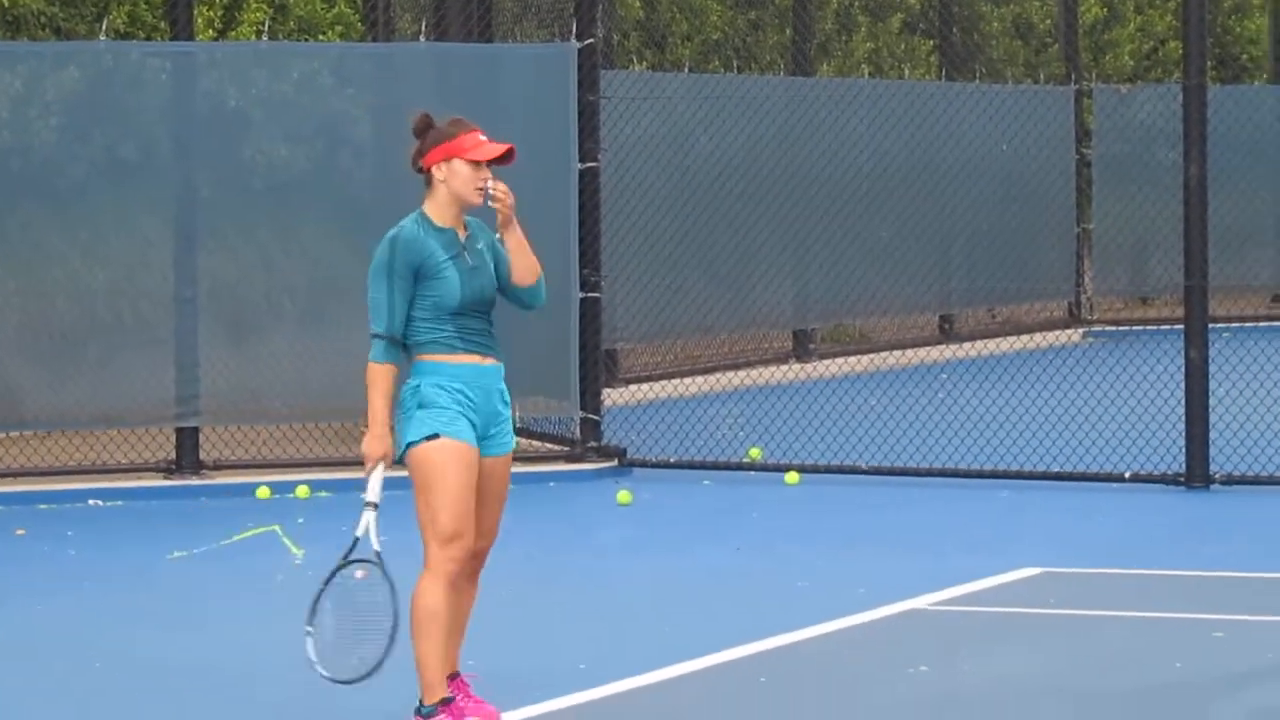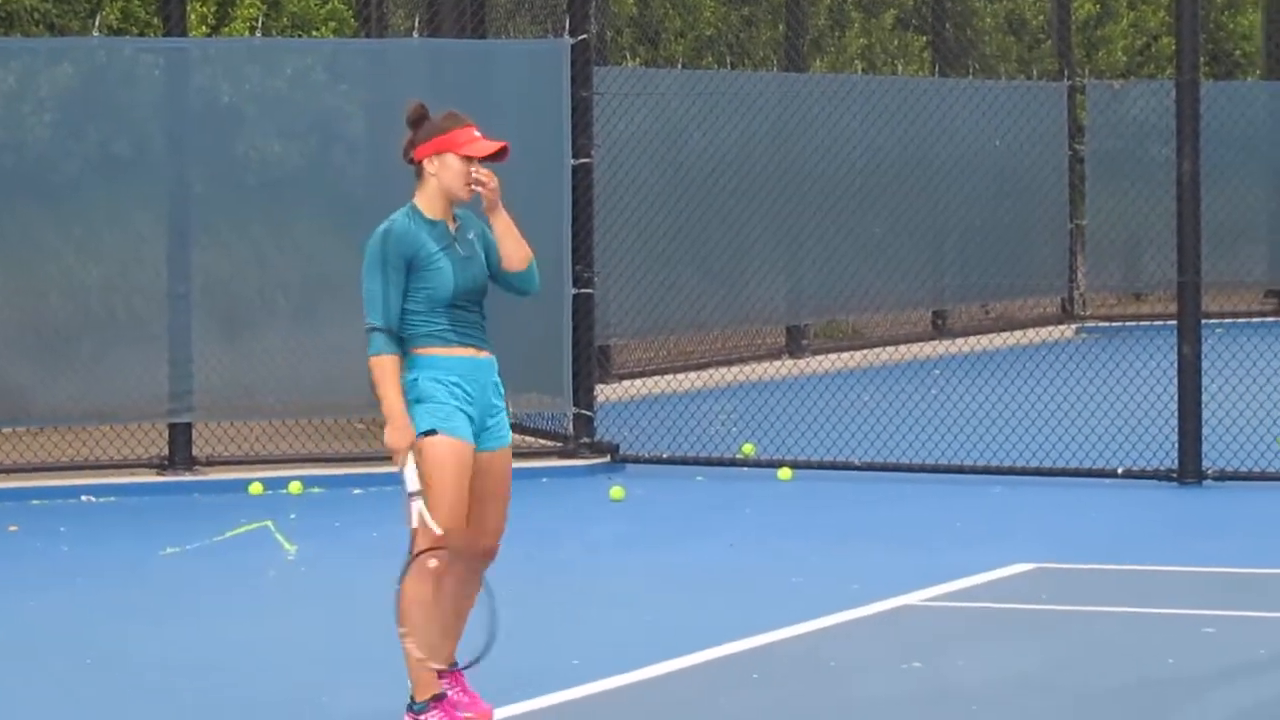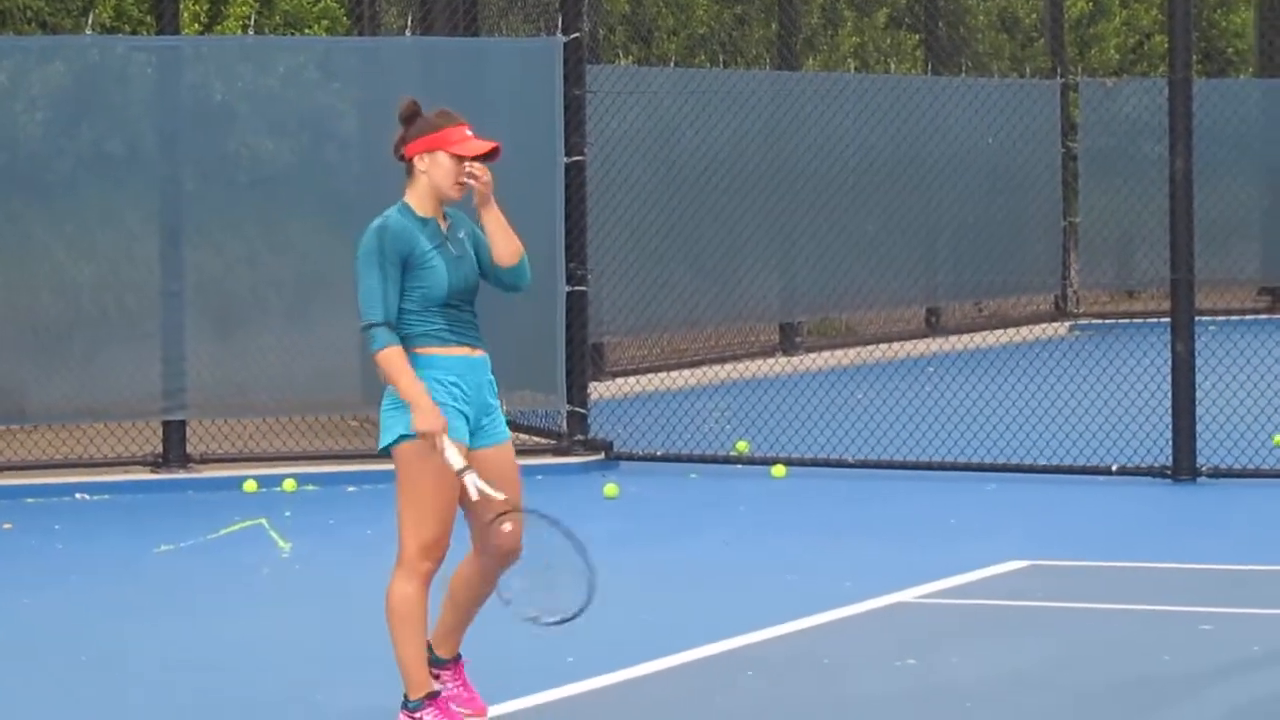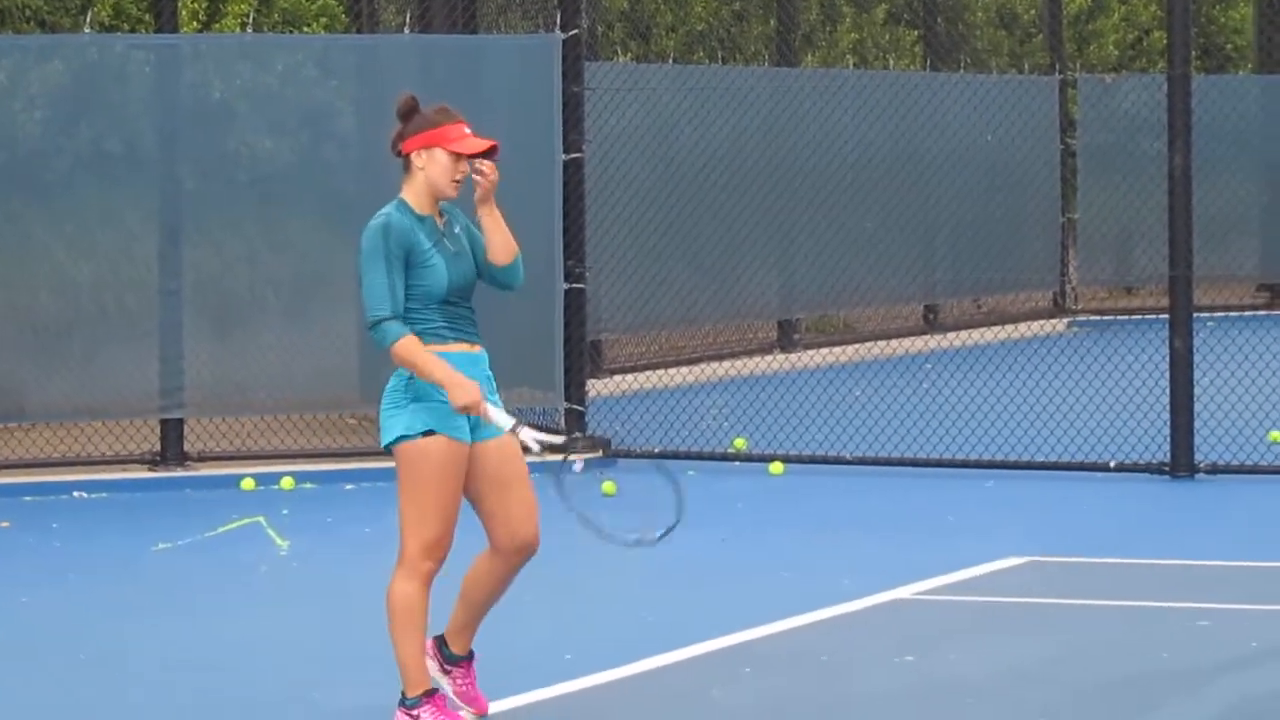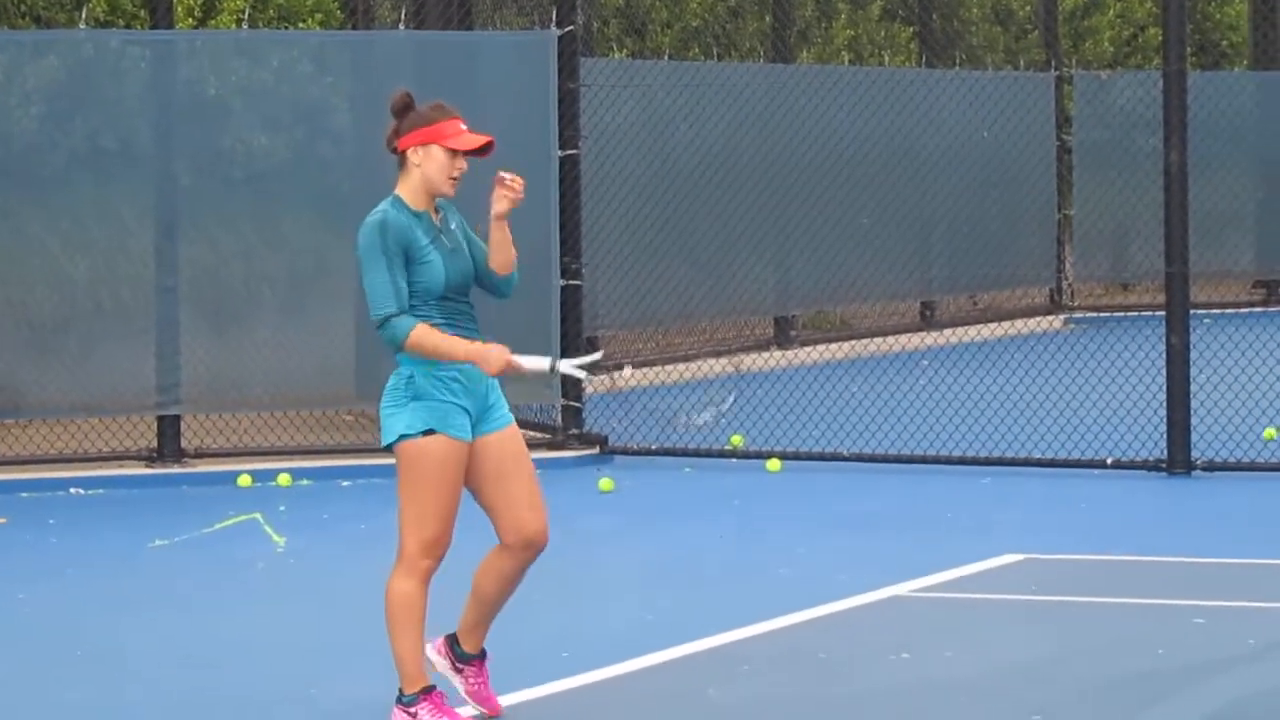
dt=0.1s
person 1, frame 1
left shoulder: (482, 234)
right shoulder: (403, 243)
left elbow: (531, 296)
right elbow: (384, 342)
left wrist: (509, 226)
right wrist: (379, 425)
left hip: (492, 397)
right hip: (439, 397)
left knee: (473, 556)
right knee: (448, 554)
person 1, frame 2
left shoulder: (470, 226)
right shoulder: (394, 236)
left elbow: (524, 281)
right elbow: (379, 336)
left wrist: (496, 211)
right wrist: (396, 413)
left hip: (486, 391)
right hip: (433, 392)
left knee: (481, 550)
right knee: (437, 553)
left ankle: (446, 669)
person 1, frame 3
left shoulder: (459, 224)
right shoulder: (388, 232)
left elbow: (515, 276)
right elbow: (379, 332)
left wrist: (487, 205)
right wrist: (418, 402)
left hip: (480, 389)
right hip: (429, 393)
left knee: (501, 547)
right knee: (421, 555)
left ankle: (444, 659)
person 1, frame 4
left shoulder: (452, 219)
right shoulder: (387, 229)
left elbow: (506, 276)
right elbow: (385, 327)
left wrist: (489, 205)
right wrist: (449, 379)
left hip: (475, 389)
right hip: (427, 396)
left knee: (519, 540)
right knee: (423, 555)
left ankle: (453, 651)
person 1, frame 5
left shoulder: (448, 216)
right shoulder: (384, 226)
left elbow: (499, 284)
right elbow: (393, 324)
left wrist: (500, 218)
right wrist: (474, 353)
left hip: (475, 388)
right hip: (430, 392)
left knee: (527, 534)
right knee: (423, 553)
left ankle: (464, 649)
